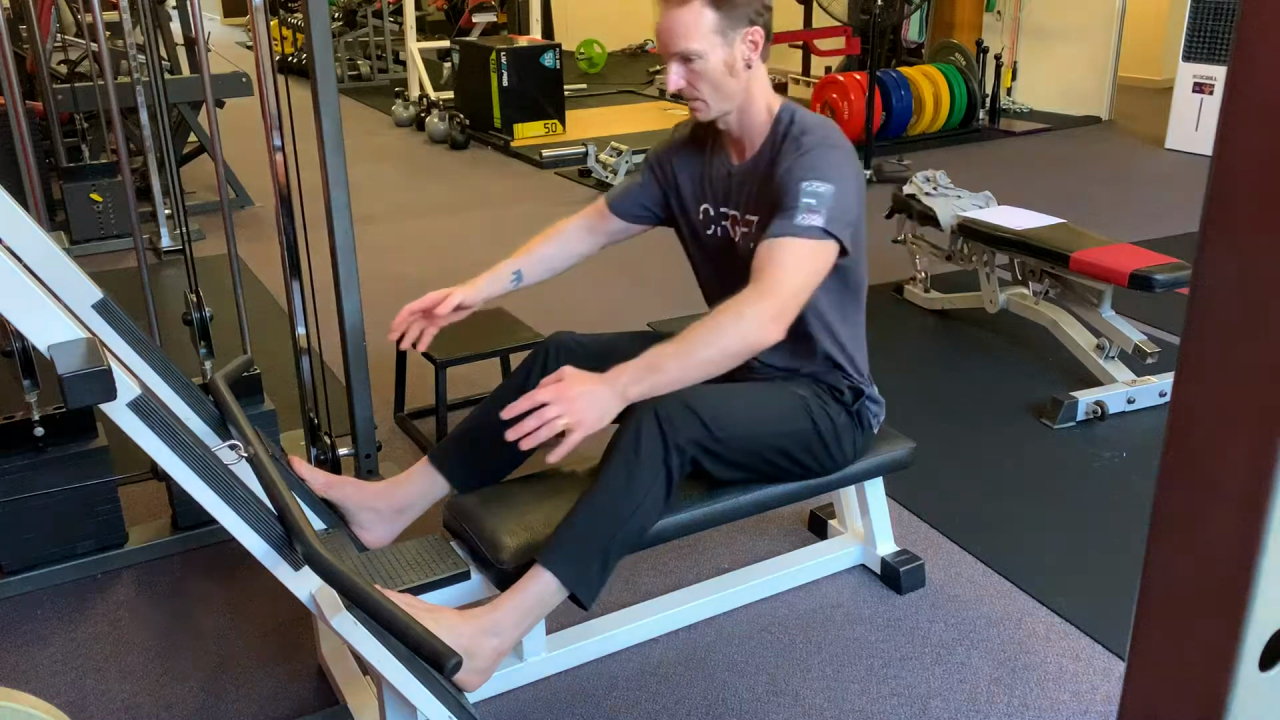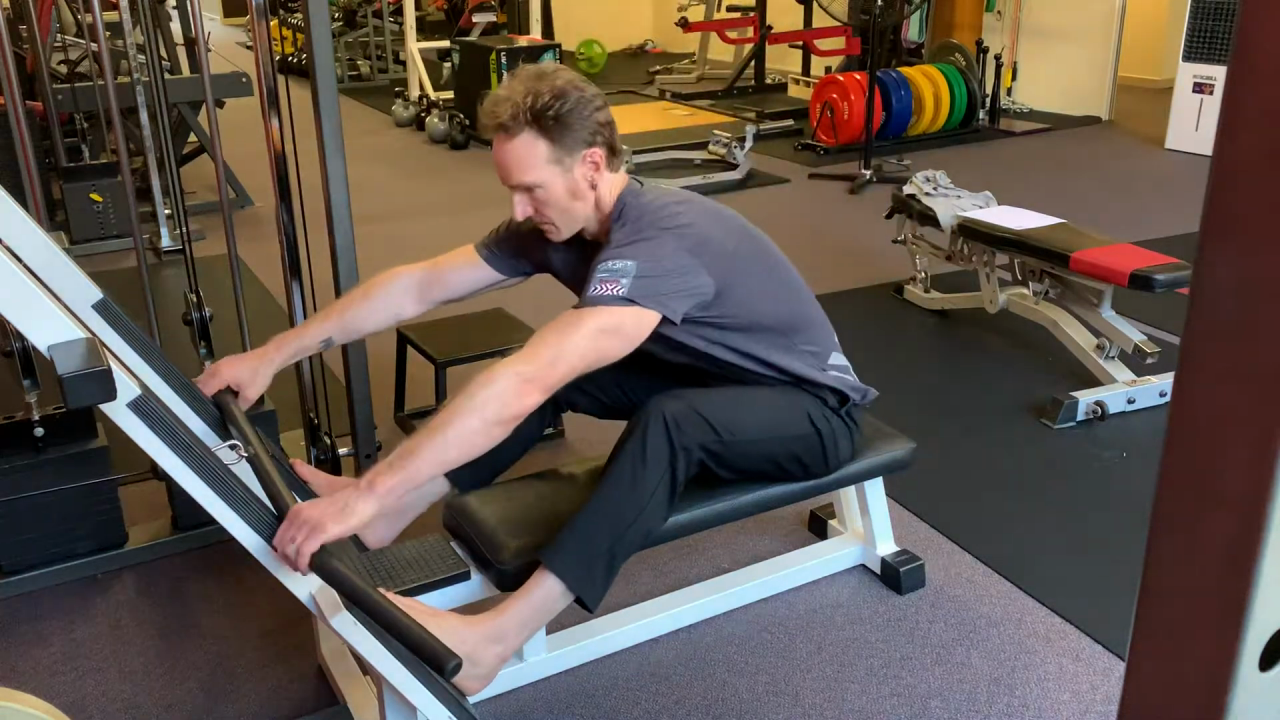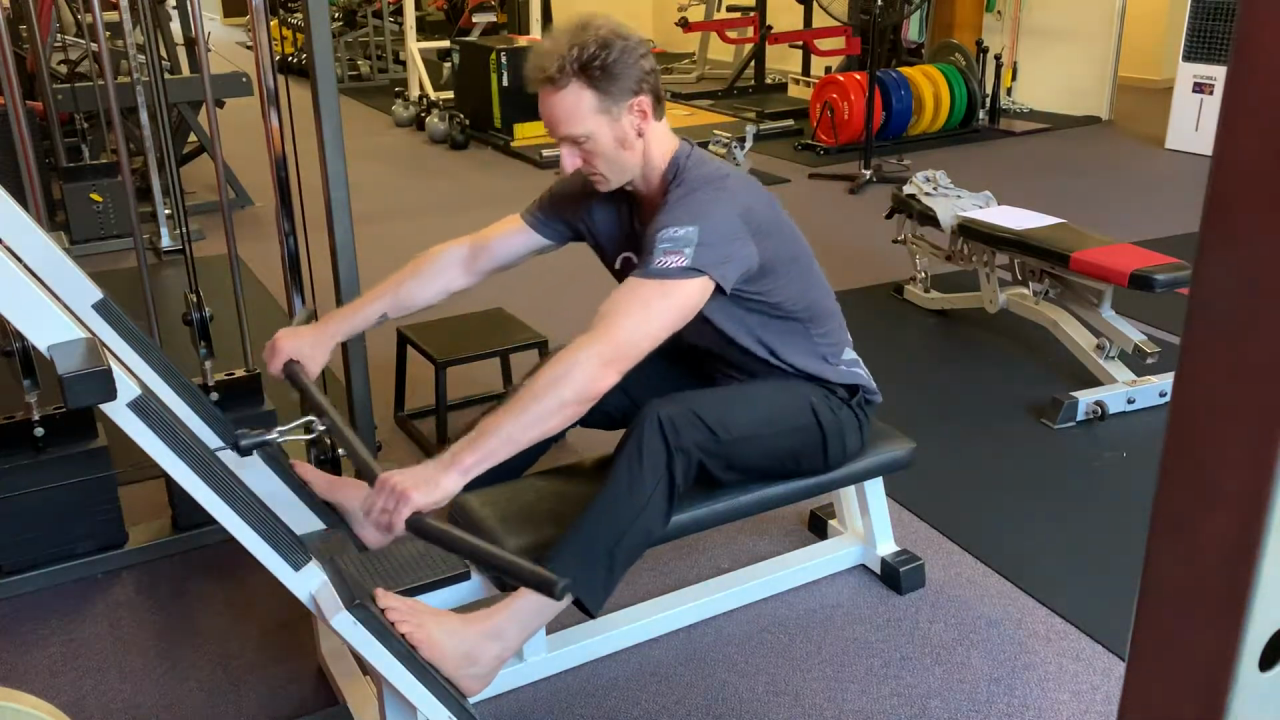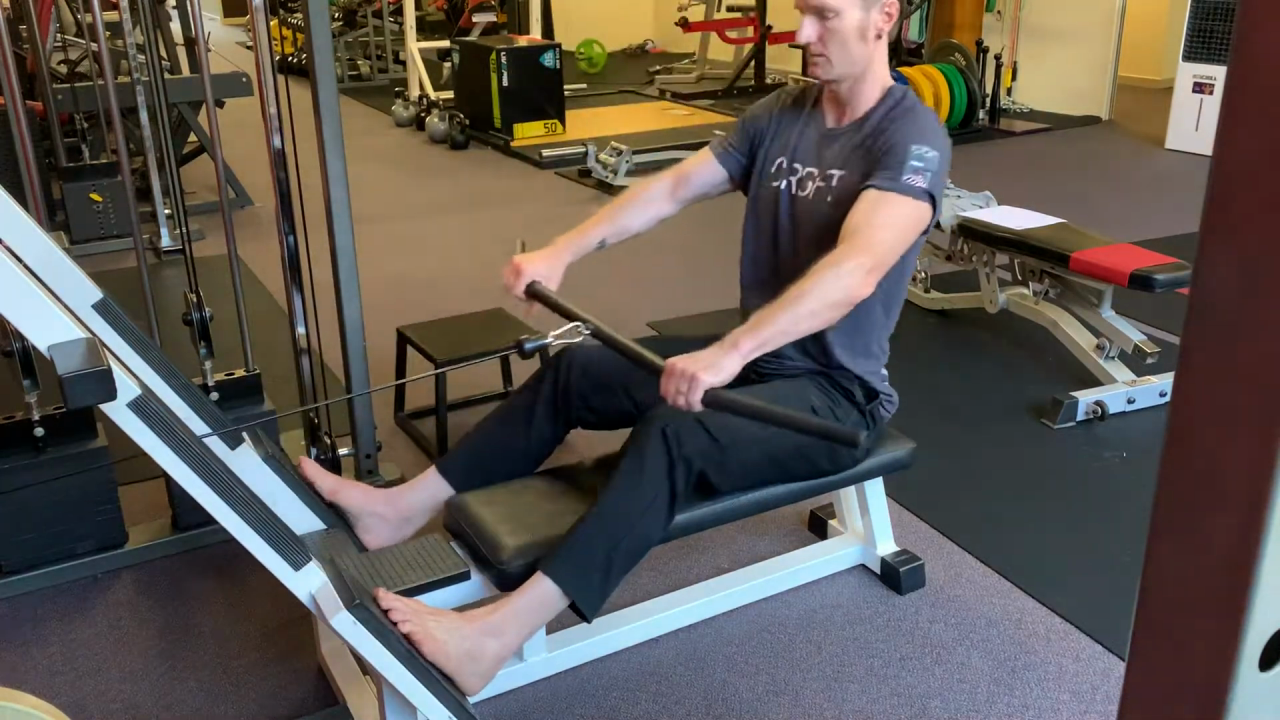
dt=0.7s
person 1, frame 1
left shoulder: (812, 156)
right shoulder: (687, 152)
left elbow: (768, 315)
right elbow: (587, 228)
left wrist: (613, 391)
right wrist: (478, 288)
left hip: (824, 401)
right hip: (736, 366)
left knee: (665, 416)
right knee: (564, 357)
left ankle: (495, 629)
right ankle: (392, 502)
person 1, frame 2
left shoulder: (658, 242)
right shoulder: (557, 222)
left elbow: (520, 387)
right elbow: (418, 287)
left wrist: (364, 496)
right wrist: (270, 356)
left hip: (810, 407)
right hip: (715, 370)
left knee: (670, 421)
right knee: (549, 371)
left ankle: (496, 637)
right ankle: (397, 513)
person 1, frame 3
left shoulder: (706, 207)
right shoulder: (598, 186)
left elbow: (600, 363)
right elbow: (468, 258)
left wrist: (450, 471)
right wrist: (331, 330)
left hip: (818, 400)
right hip: (720, 367)
left knee: (669, 426)
right knee: (556, 385)
left ankle: (498, 635)
right ankle: (388, 507)
person 1, frame 4
left shoulder: (910, 136)
right shoulder: (781, 114)
left elbow: (854, 271)
right elbow: (673, 188)
left wrist: (726, 355)
right wrist: (561, 253)
left hip: (838, 394)
right hip: (763, 356)
left knee: (674, 431)
right knee: (575, 370)
left ankle: (498, 634)
right ankle: (402, 506)
